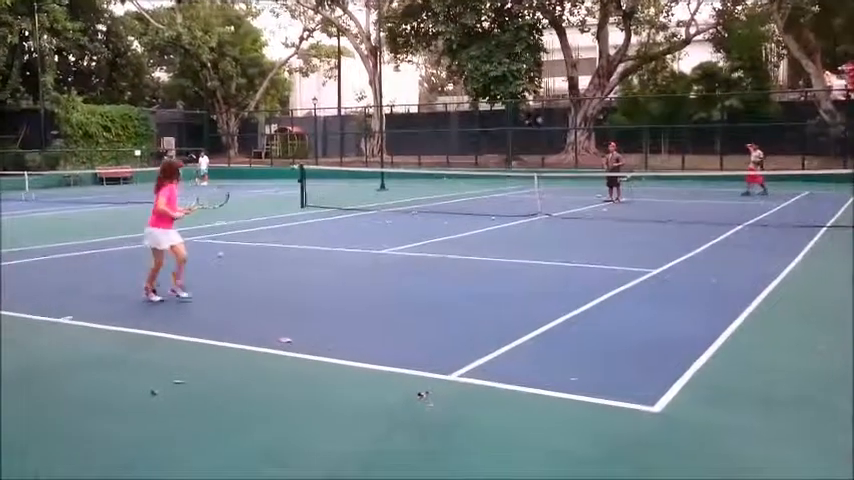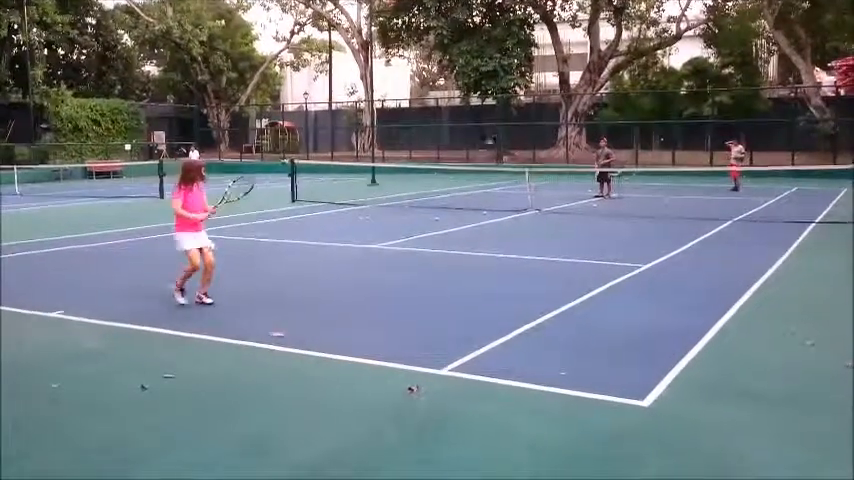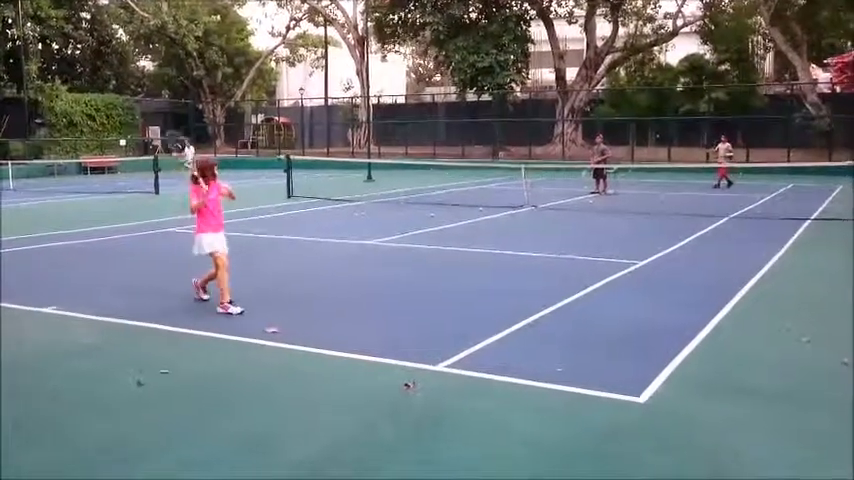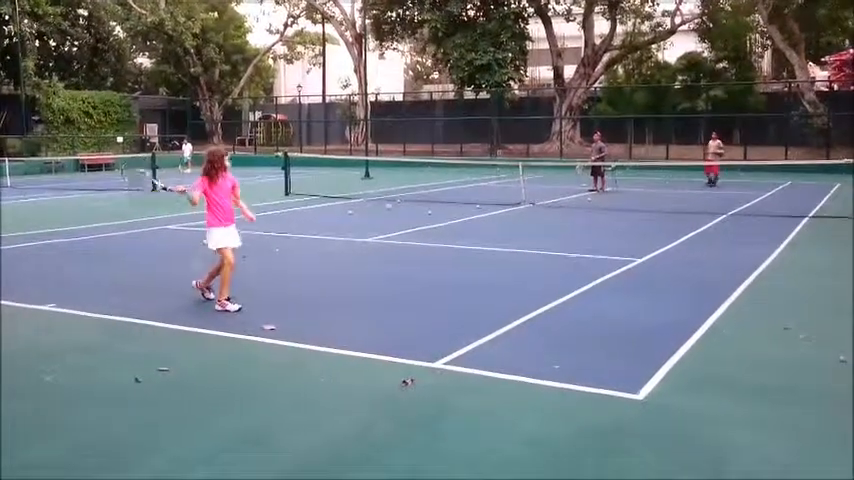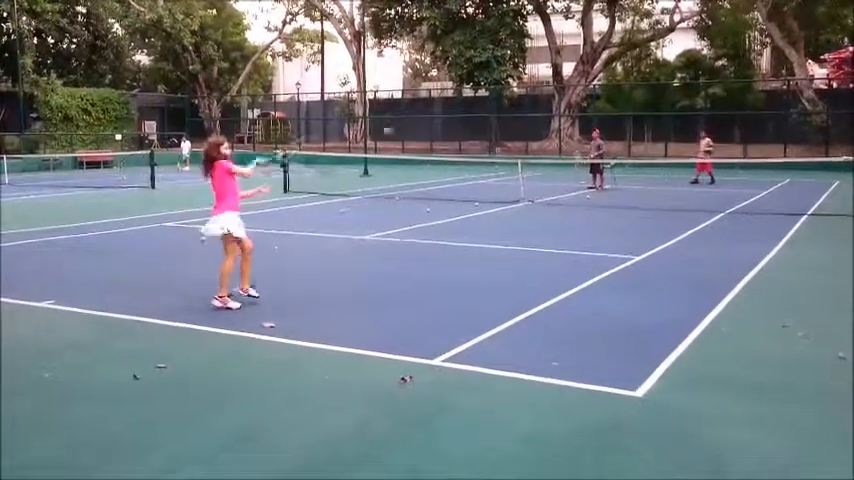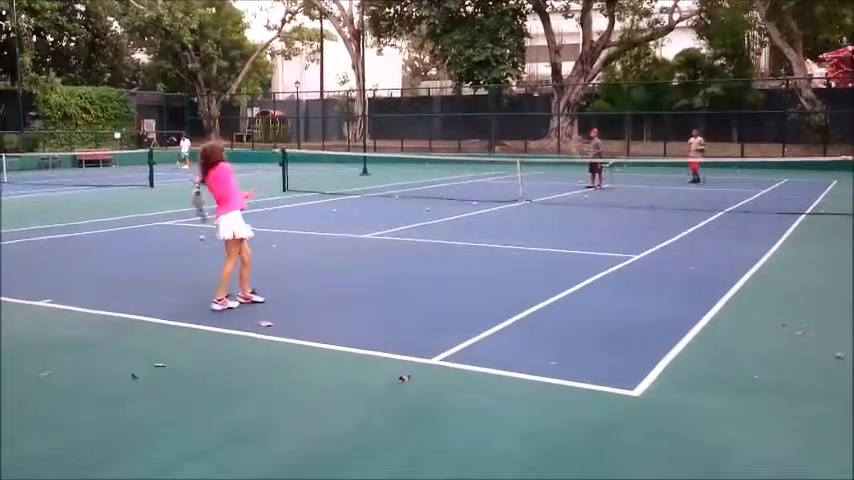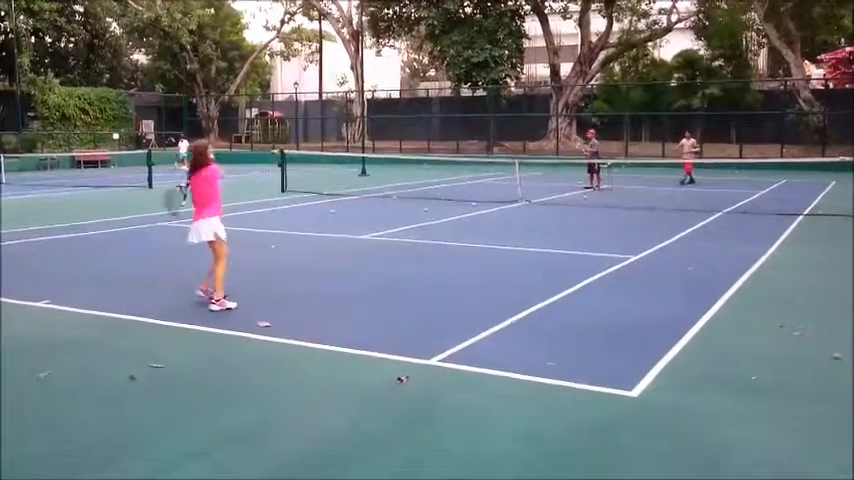
dt=0.3s
person 1, frame 1
left shoulder: (171, 186)
right shoulder: (166, 187)
right elbow: (160, 207)
left wrist: (182, 210)
right wrist: (175, 215)
left hip: (168, 229)
right hip: (157, 229)
left knee: (182, 256)
right knee: (159, 263)
left ankle: (177, 286)
right ankle: (149, 290)
person 1, frame 2
left shoulder: (199, 187)
right shoulder: (181, 189)
left elbow: (204, 207)
right elbow: (176, 210)
left wrist: (210, 210)
right wrist: (196, 217)
left hip: (199, 231)
right hip: (185, 233)
left knee: (210, 263)
right knee: (195, 264)
left ankle: (202, 293)
right ankle: (179, 285)
person 1, frame 3
left shoulder: (216, 184)
right shoulder: (196, 188)
left elbow: (232, 197)
right elbow: (193, 209)
left wrist: (228, 191)
right wrist: (203, 196)
left hip: (218, 232)
right hip: (206, 234)
left knee: (220, 268)
right knee: (223, 264)
left ankle: (200, 284)
right ankle: (225, 303)
person 1, frame 4
left shoulder: (230, 178)
right shoulder: (205, 180)
left elbow: (237, 200)
right elbow: (195, 201)
left wrist: (247, 213)
right wrist: (187, 192)
left hip: (229, 226)
right hip: (216, 227)
left knee: (223, 263)
right knee: (230, 261)
left ankle: (202, 285)
right ankle: (223, 300)
person 1, frame 5
left shoulder: (221, 167)
right shoulder: (221, 164)
left elbow: (235, 194)
right elbow: (246, 173)
left wrist: (257, 191)
right wrist: (252, 168)
left hip: (230, 215)
right hip: (225, 215)
left knee: (247, 247)
right knee: (231, 256)
left ankle: (244, 287)
right ankle: (221, 297)
person 1, frame 6
left shoulder: (208, 176)
right shoulder: (225, 167)
left wrist: (243, 195)
right wrist: (206, 182)
left hip: (226, 217)
right hip: (230, 217)
left knee: (246, 256)
right knee: (232, 259)
left ankle: (246, 293)
right ankle: (220, 299)
person 1, frame 7
left shoulder: (194, 176)
right shoulder: (213, 169)
left elbow: (197, 201)
right elbow: (220, 175)
left hip: (200, 221)
right hip: (209, 220)
left knee: (222, 255)
right knee: (221, 259)
left ankle: (206, 287)
right ankle: (217, 300)
